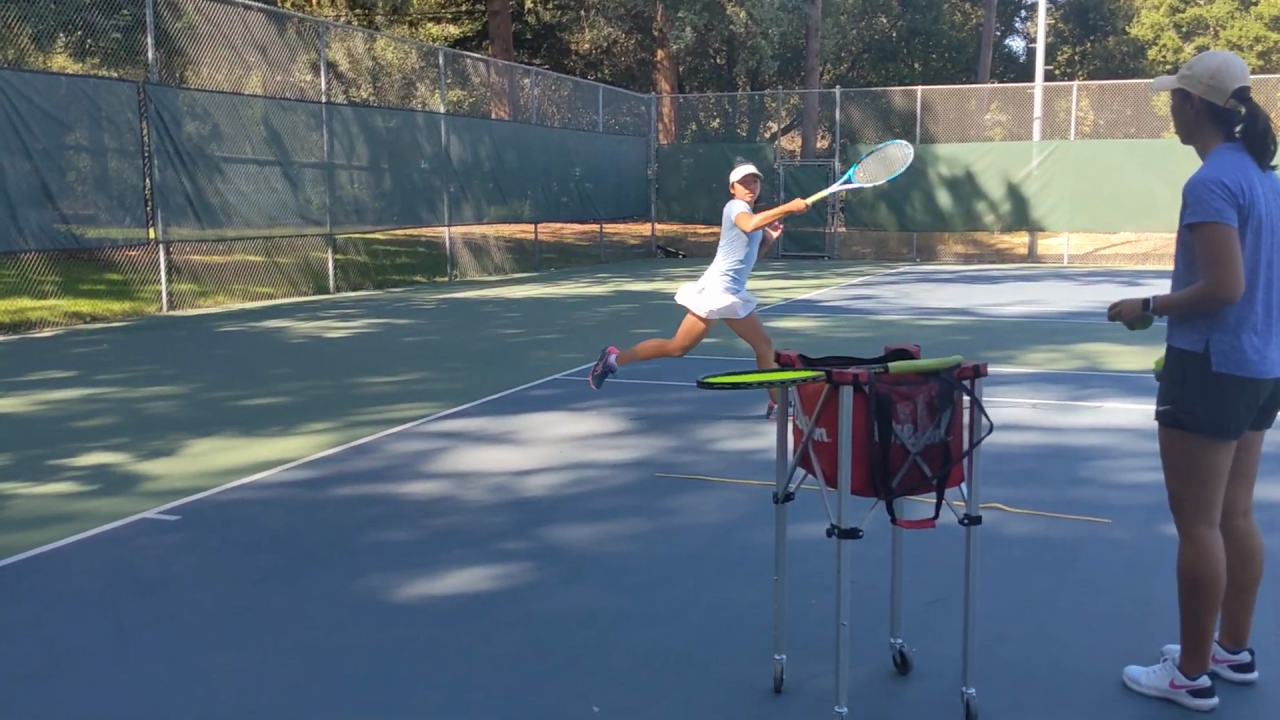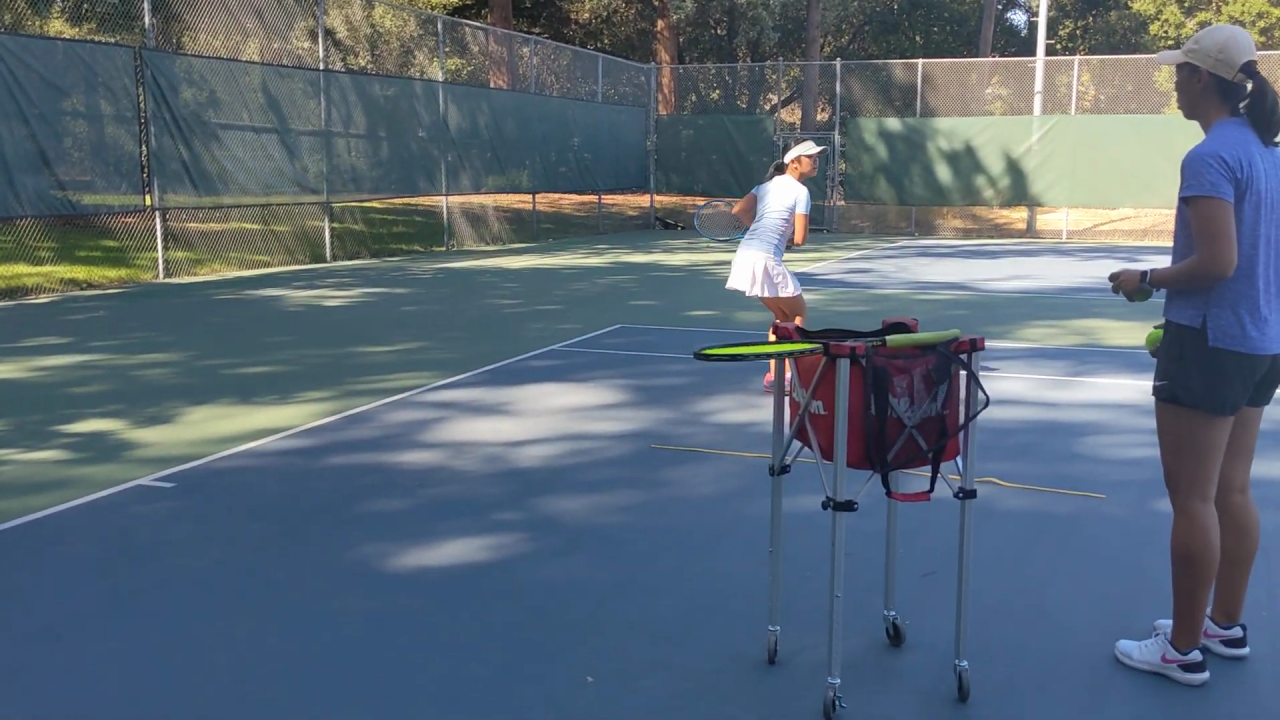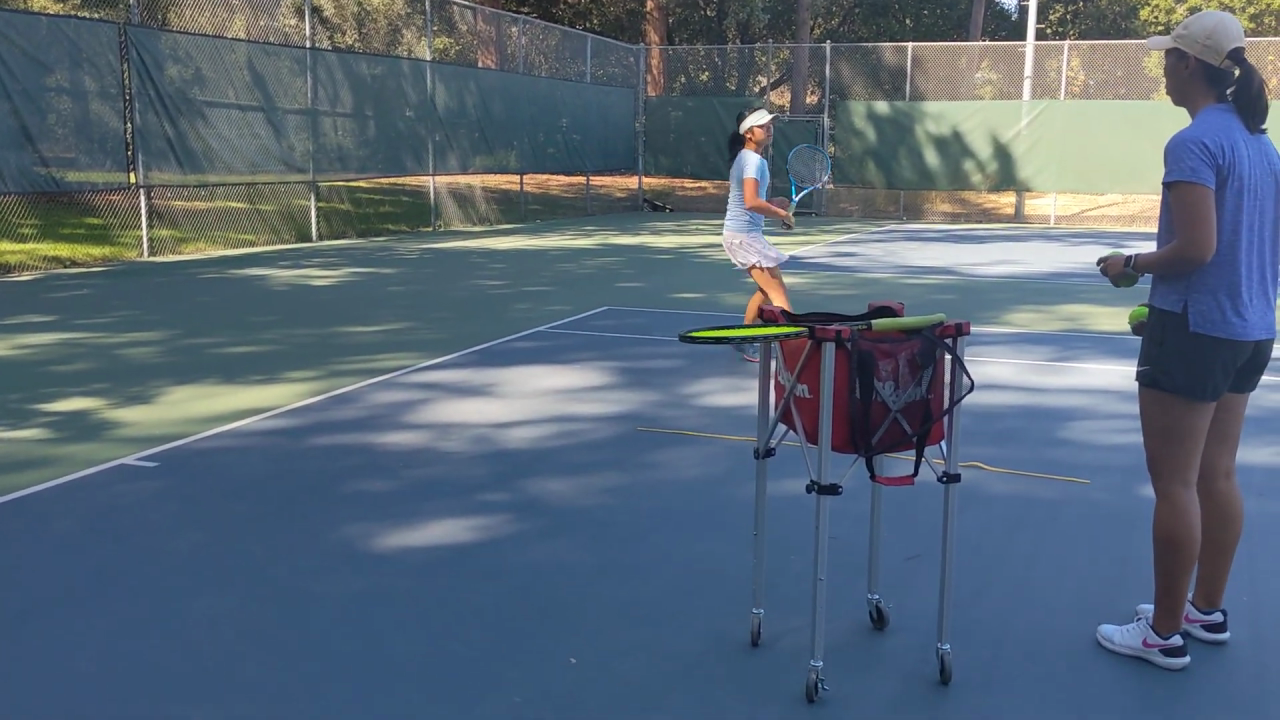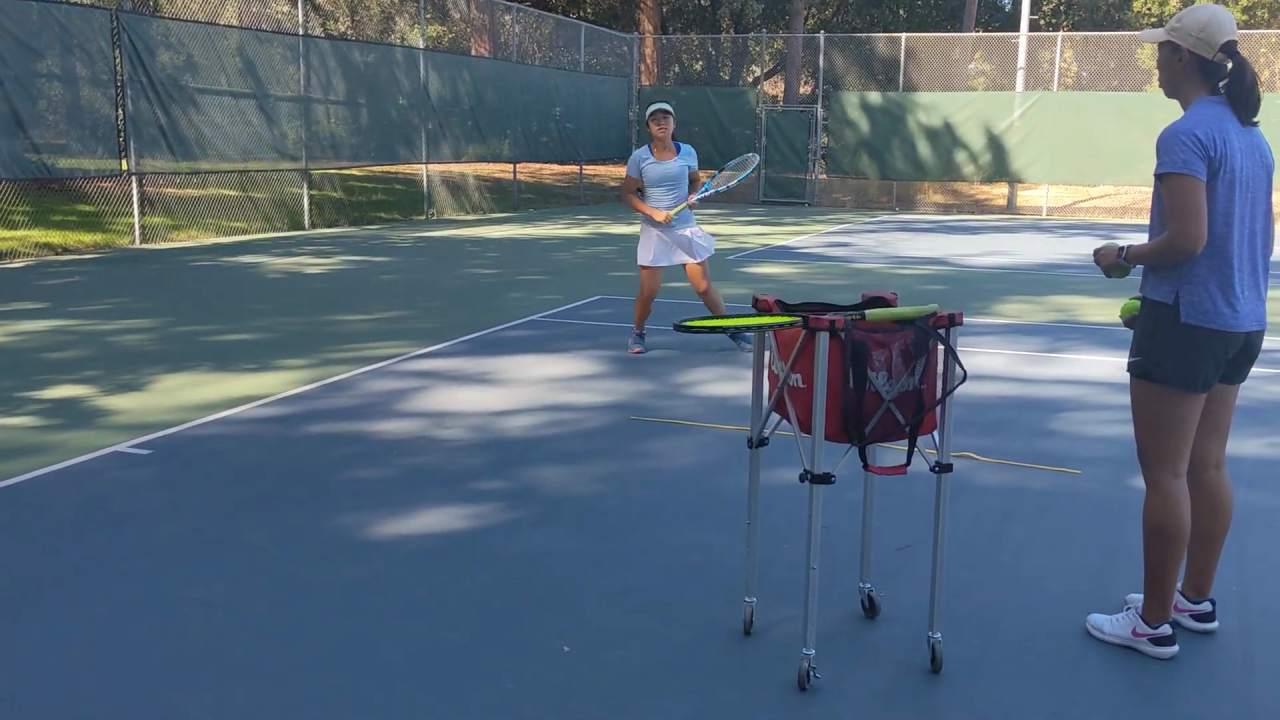
dt=0.4s
person 1, frame 1
left shoulder: (1210, 182)
left elbow: (1223, 287)
left wrist: (1148, 307)
left hip: (1213, 368)
left knee: (1198, 525)
left ankle: (1192, 674)
person 1, frame 2
left shoulder: (1210, 157)
left elbow: (1215, 262)
left wrist: (1145, 280)
left hip: (1210, 344)
left knee: (1193, 500)
left ankle: (1184, 650)
right ankle: (1226, 625)
person 1, frame 3
left shoulder: (1194, 142)
left elbow: (1196, 247)
left wrist: (1130, 263)
left hip: (1194, 330)
left knee: (1175, 485)
right knee: (1218, 477)
left ankle: (1166, 633)
right ankle: (1207, 609)
person 1, frame 4
left shoulder: (1185, 135)
left elbow: (1186, 239)
left wrist: (1122, 256)
left hip: (1184, 321)
left knee: (1164, 475)
right knee: (1207, 467)
left ankle: (1154, 623)
right ankle: (1196, 600)
person 2, frame 1
left shoulder: (746, 211)
right shoulder: (735, 207)
left elbow: (754, 246)
right elbow: (750, 225)
left wrist: (768, 236)
right wrist: (787, 208)
left hip: (733, 291)
right hip: (718, 288)
left knee: (763, 342)
right knee: (678, 348)
left ankle: (777, 400)
right ankle: (613, 359)
person 2, frame 2
left shoulder: (767, 184)
right shoulder: (800, 192)
left elbow: (739, 211)
right elbow: (799, 238)
left hip: (746, 254)
right hip: (764, 259)
left knee: (785, 316)
right knee: (800, 314)
left ankle: (774, 376)
right ankle: (790, 375)
person 2, frame 3
left shoulder: (744, 157)
right shoulder: (749, 160)
right elbow: (752, 202)
left wrist: (777, 203)
right wrist: (783, 213)
left hip: (748, 233)
right hip: (744, 235)
left knee: (767, 289)
right knee: (778, 292)
person 2, frame 4
left shoulder: (687, 153)
right shoulder: (639, 157)
left elbow: (697, 183)
right elbow: (627, 195)
left wrist: (692, 198)
right wrist: (651, 211)
left hip: (685, 229)
right hip: (654, 231)
left knee: (703, 287)
right knee: (648, 292)
left ankle: (731, 329)
right ankle: (638, 332)
